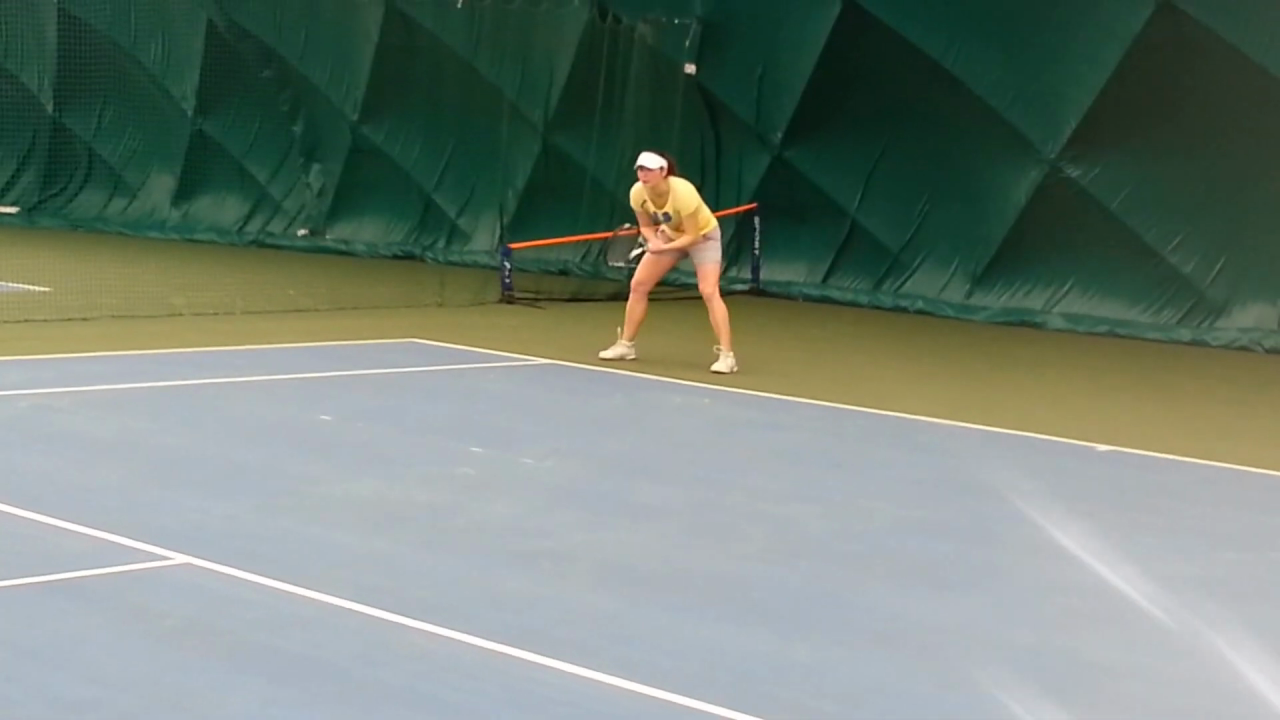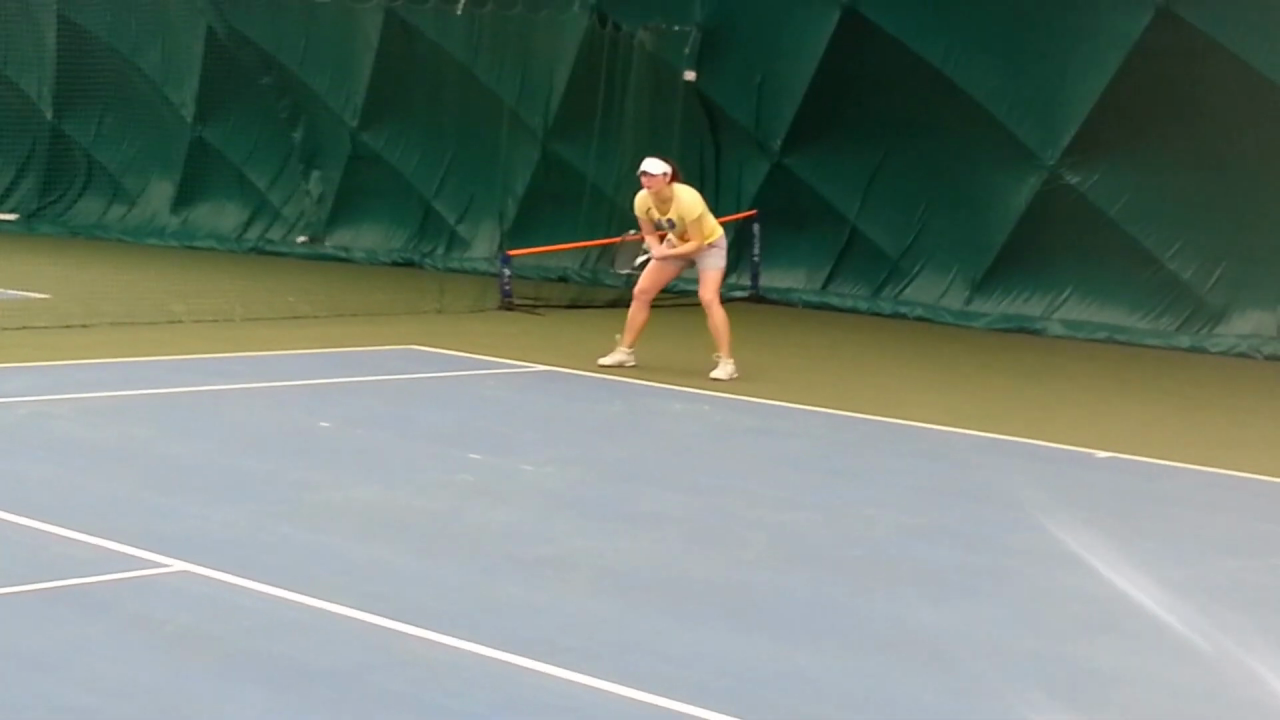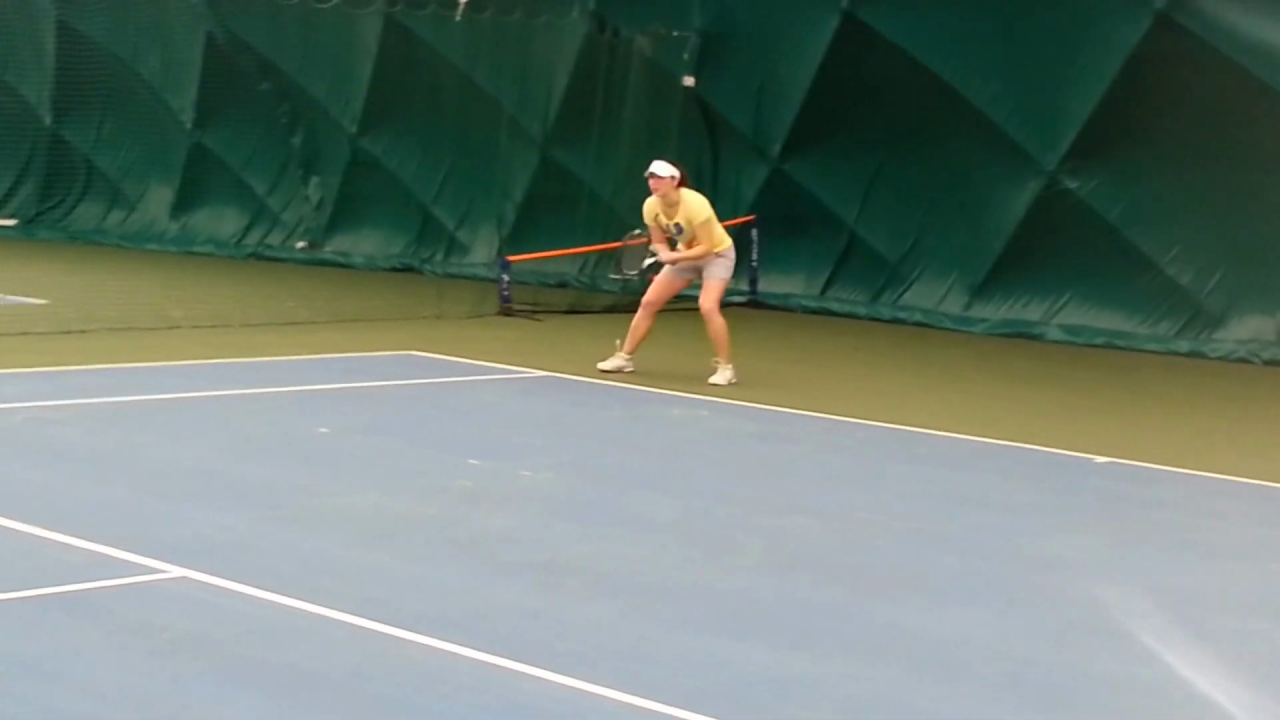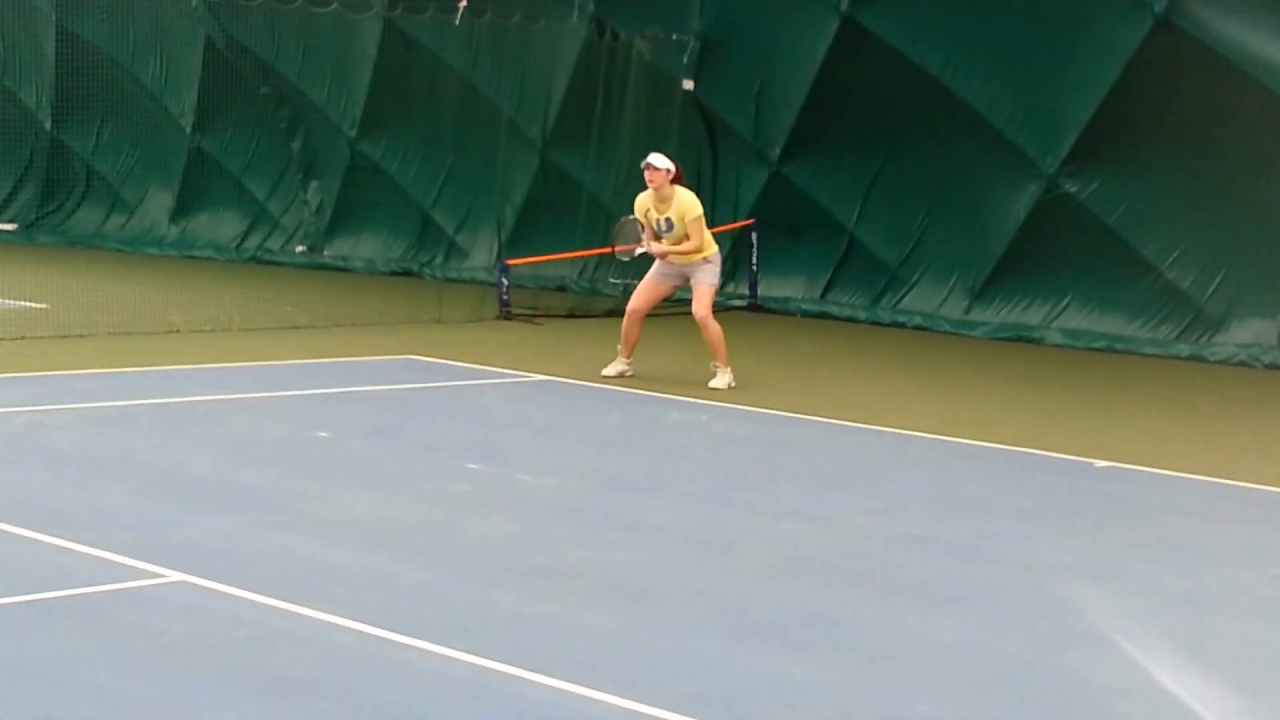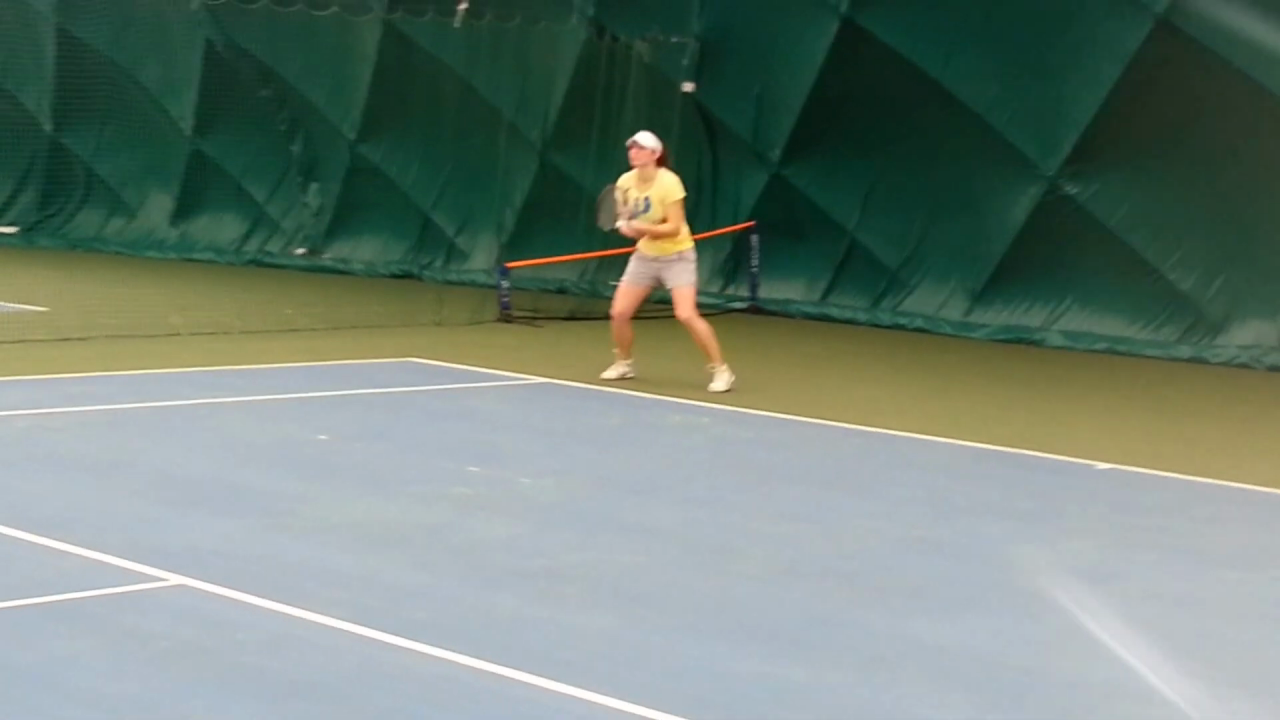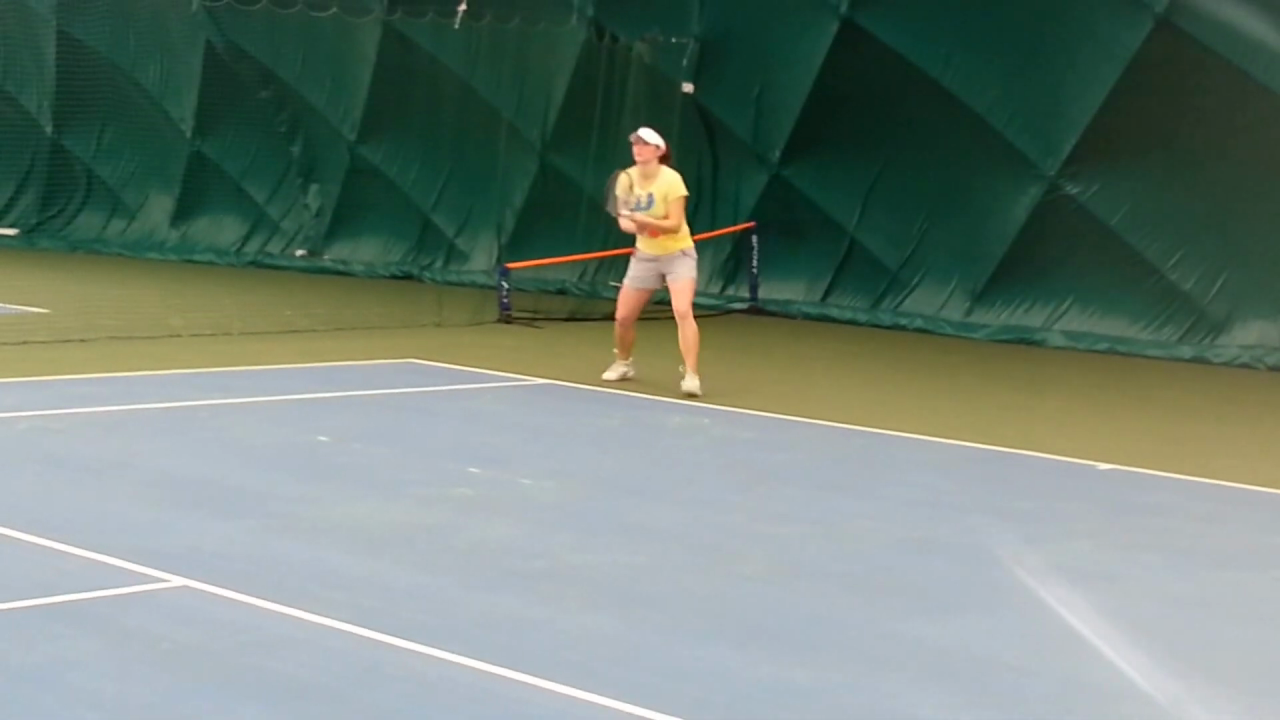
dt=0.3s
person 1, frame 1
left shoulder: (683, 192)
right shoulder: (637, 192)
left elbow: (692, 236)
right elbow: (646, 226)
left wrist: (663, 248)
right wrist: (653, 241)
left hip: (704, 235)
right hip: (670, 234)
left knee: (709, 291)
right knee: (638, 284)
left ankle: (726, 355)
right ankle: (626, 345)
person 1, frame 2
left shoulder: (687, 198)
right shoulder: (642, 200)
left elbow: (697, 242)
right elbow: (650, 235)
left wrist: (667, 254)
right wrist: (657, 248)
left hip: (709, 243)
right hip: (676, 243)
left knee: (709, 298)
right knee: (641, 292)
left ankle: (726, 362)
right ankle: (625, 351)
person 1, frame 3
left shoulder: (695, 204)
right shoulder: (651, 206)
left elbow: (706, 247)
right elbow: (659, 242)
left wrist: (676, 257)
right wrist: (665, 254)
left hip: (717, 254)
right hip: (685, 253)
left knee: (708, 307)
right knee: (648, 303)
left ankle: (725, 367)
right ankle: (624, 357)
person 1, frame 4
left shoulder: (686, 200)
right shoulder: (642, 201)
left elbow: (696, 244)
right elbow: (648, 238)
left wrist: (665, 250)
right wrist: (652, 247)
left hip: (702, 259)
right hip: (669, 262)
left knee: (701, 314)
right knee: (633, 309)
left ankle: (723, 371)
right ankle: (623, 362)
person 1, frame 5
left shoulder: (668, 182)
right shoulder: (624, 182)
left elbow: (674, 228)
right elbow: (625, 222)
left wrist: (643, 228)
right wrist: (630, 229)
left hip: (677, 256)
right hip: (645, 256)
left knee: (687, 315)
right knee: (619, 312)
left ankle: (721, 370)
right ankle: (623, 363)
person 1, frame 6
left shoulder: (671, 179)
right shoulder: (628, 179)
left elbow: (676, 224)
right elbow: (624, 220)
left wrist: (642, 219)
right wrist: (633, 226)
left hip: (679, 254)
right hip: (645, 255)
left knee: (682, 310)
right knee: (623, 316)
left ankle: (691, 375)
right ankle: (623, 363)
